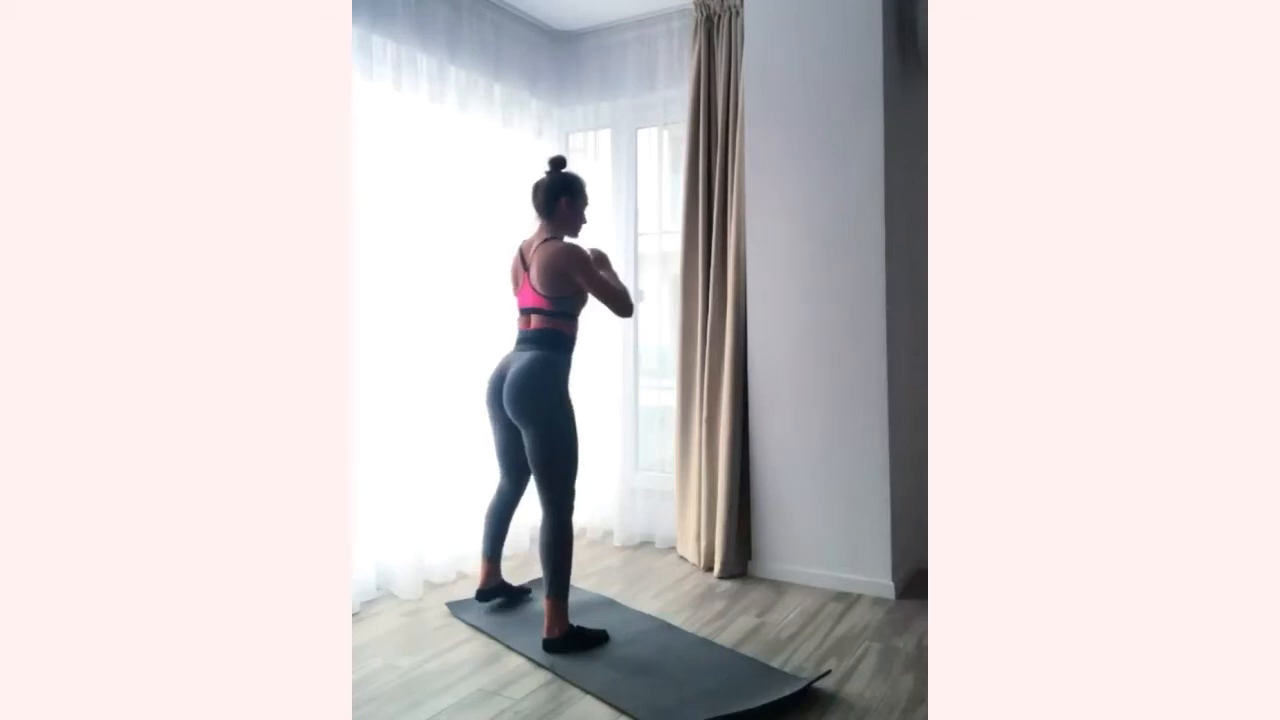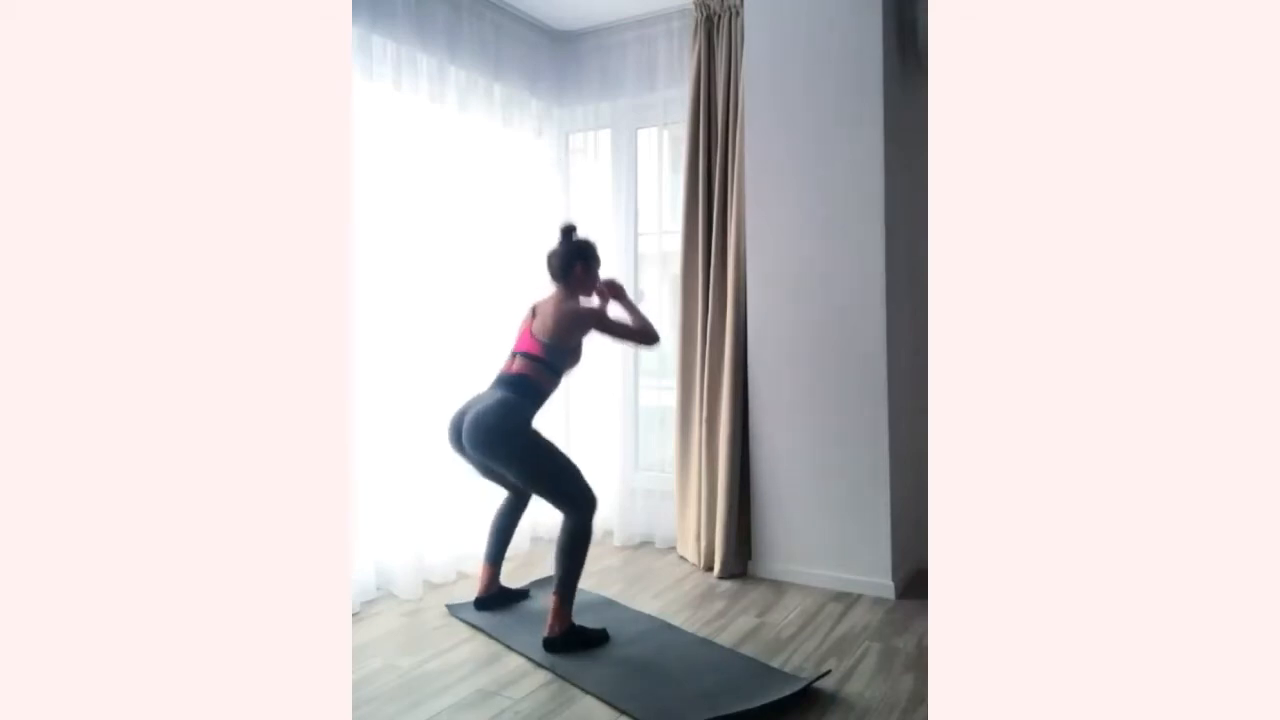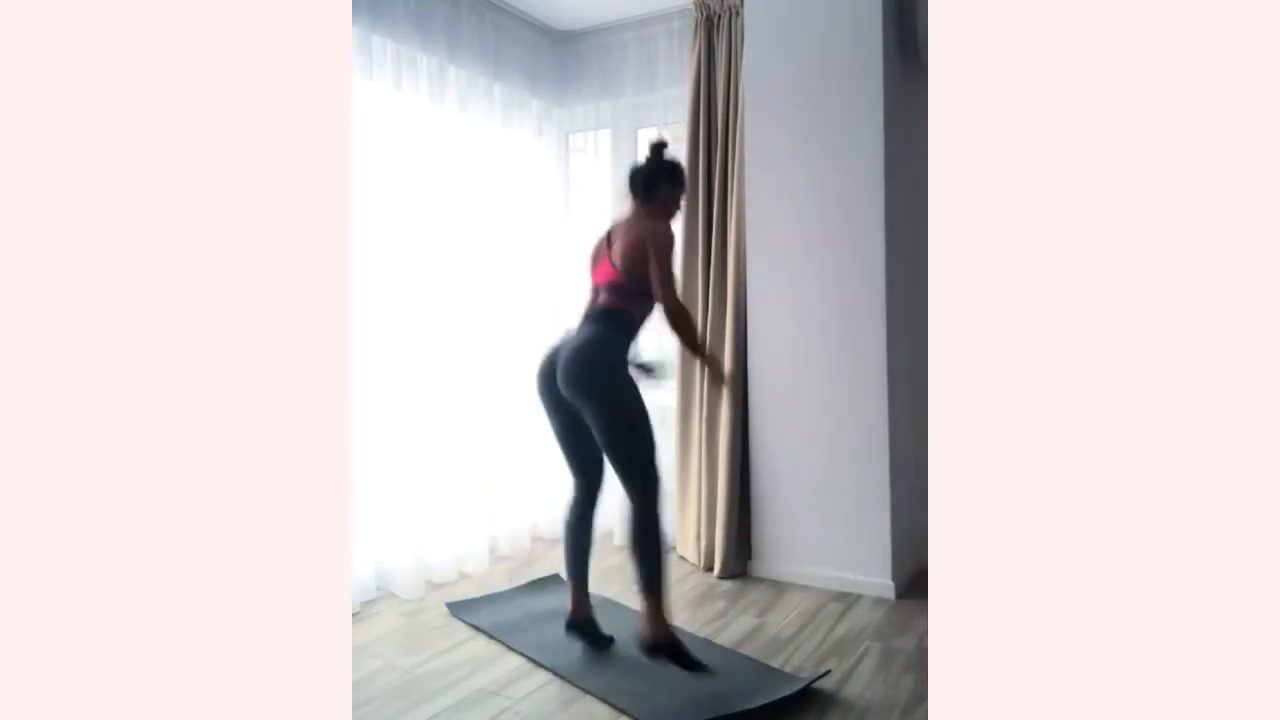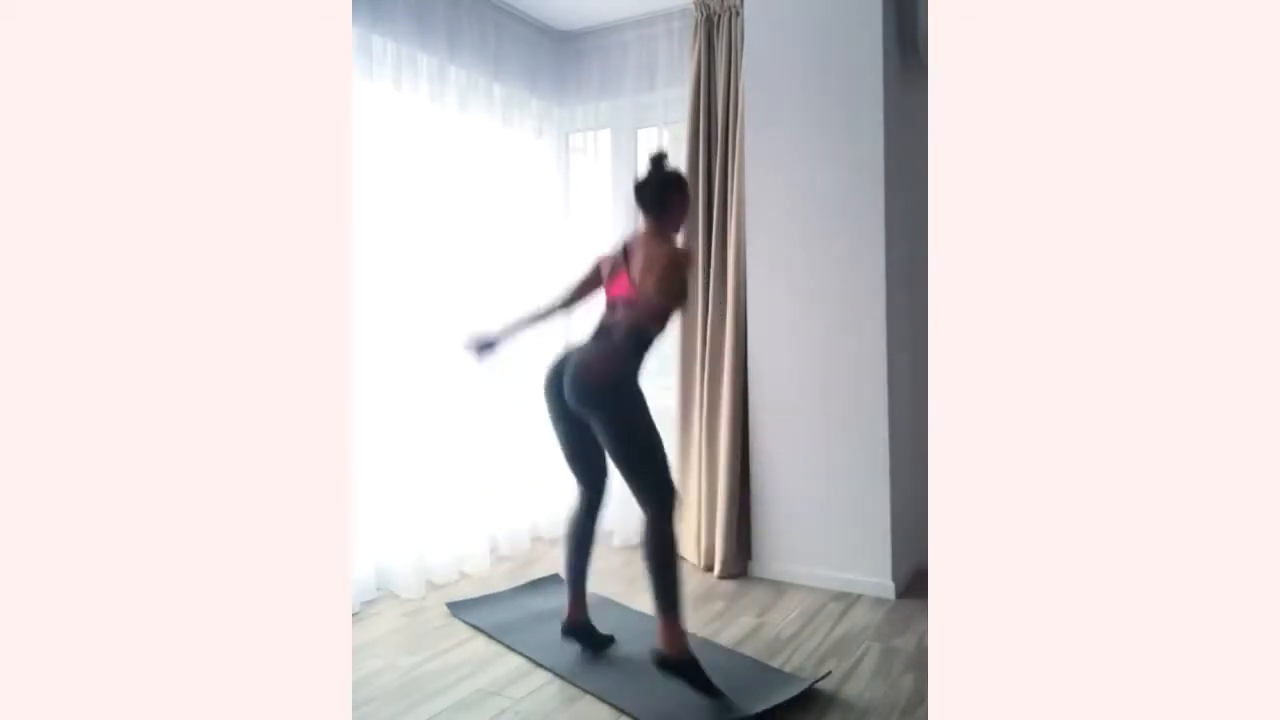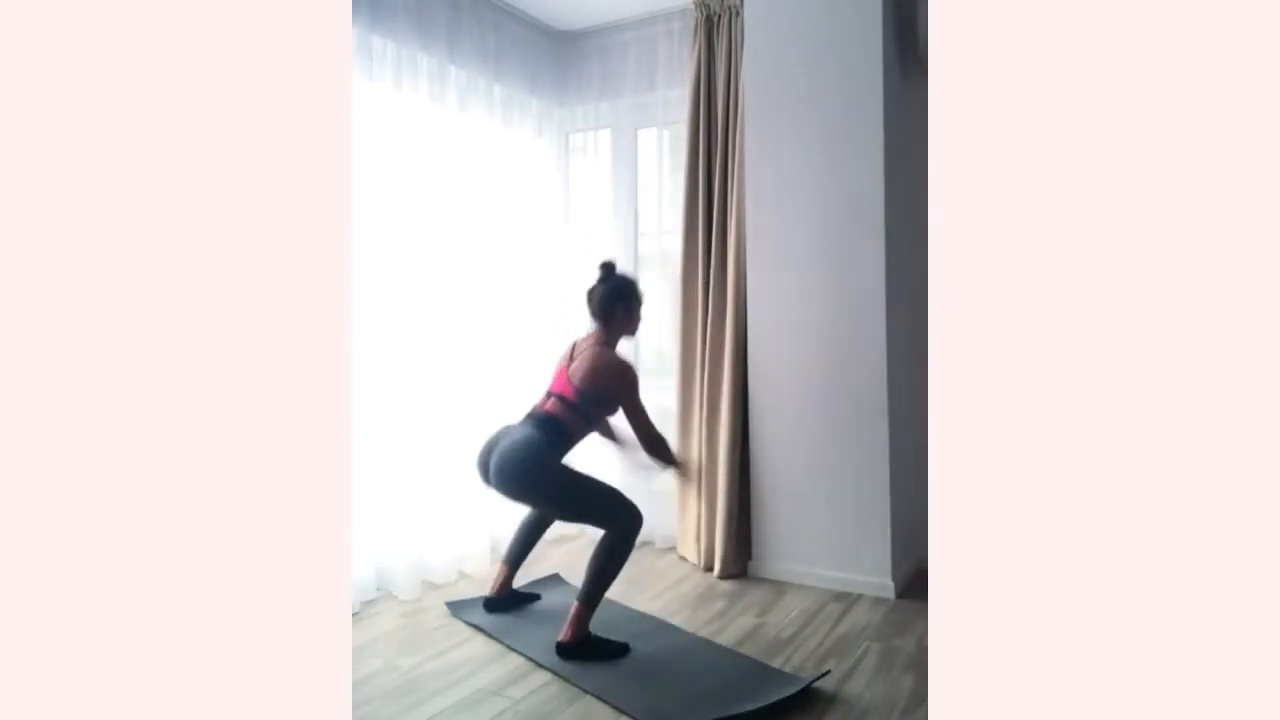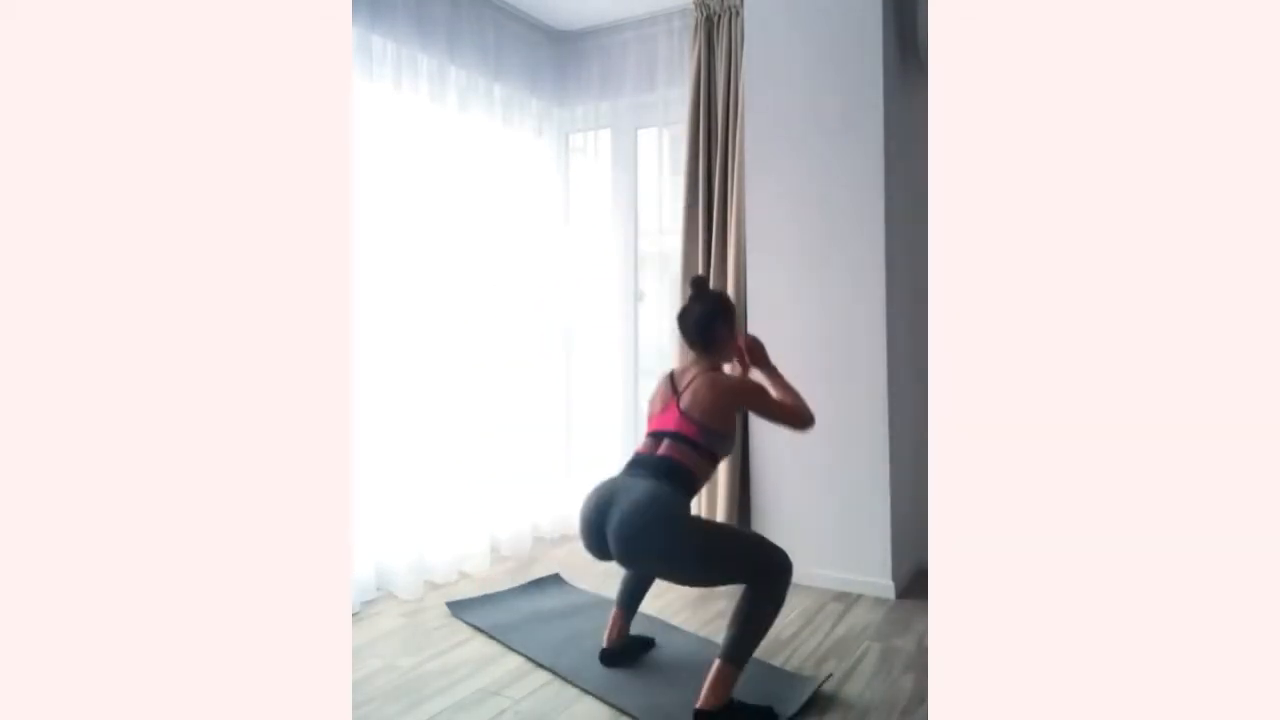
dt=0.7s
person 1, frame 1
left shoulder: (521, 253)
right shoulder: (566, 253)
right elbow: (623, 307)
right wrist: (605, 266)
left hip: (505, 375)
right hip: (539, 381)
left knee: (510, 484)
right knee: (558, 505)
left ankle: (490, 579)
right ankle: (557, 628)
person 1, frame 2
left shoulder: (539, 308)
right shoulder: (574, 314)
right elbow: (648, 336)
left wrist: (602, 305)
right wrist: (621, 300)
left hip: (468, 419)
right hip: (499, 426)
left knee: (521, 489)
right knee: (581, 505)
left ankle: (488, 588)
right ankle: (559, 627)
person 1, frame 3
left shoulder: (606, 237)
right shoulder: (655, 233)
right elbow: (670, 305)
left wrist: (623, 353)
right wrist: (707, 359)
left hip: (558, 362)
right hip: (596, 367)
left knee: (586, 485)
right knee: (644, 495)
left ankle: (578, 611)
right ankle: (657, 632)
person 1, frame 4
left shoulder: (614, 256)
right shoulder: (674, 255)
left elbow: (561, 302)
right elbow: (648, 306)
left wrist: (502, 334)
right wrist: (613, 348)
left hip: (564, 372)
right hip: (603, 380)
left knee: (591, 491)
right knee: (659, 504)
left ankle: (576, 615)
right ankle: (672, 645)
person 1, frame 5
left shoulder: (576, 347)
right shoulder: (615, 367)
right elbow: (647, 436)
left wrist: (622, 442)
right wrist: (676, 464)
left hip: (496, 451)
right hip: (523, 464)
left knee: (550, 501)
right knee: (625, 520)
left ankle: (500, 589)
right ankle: (575, 634)
person 1, frame 6
left shoulder: (665, 384)
right shoulder: (734, 388)
right elbow: (802, 417)
right wrist: (763, 365)
left hip: (598, 513)
right hip: (646, 522)
right knee: (773, 569)
left ankle: (615, 639)
